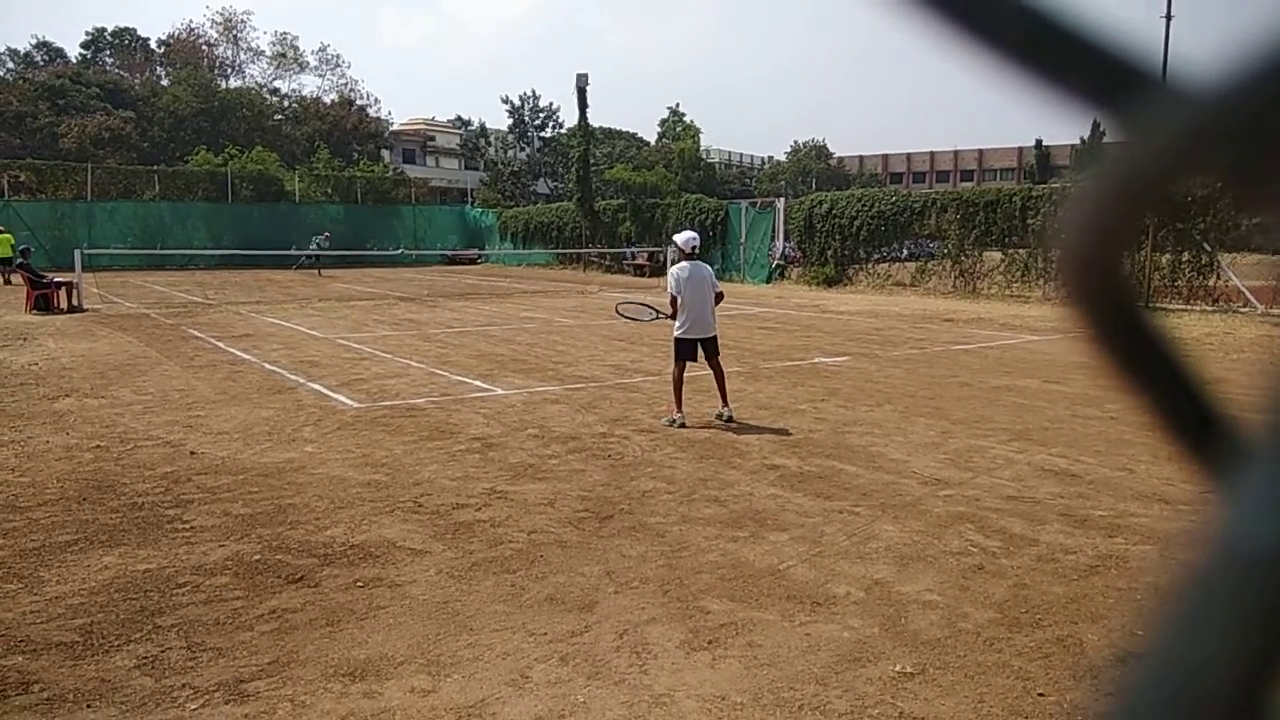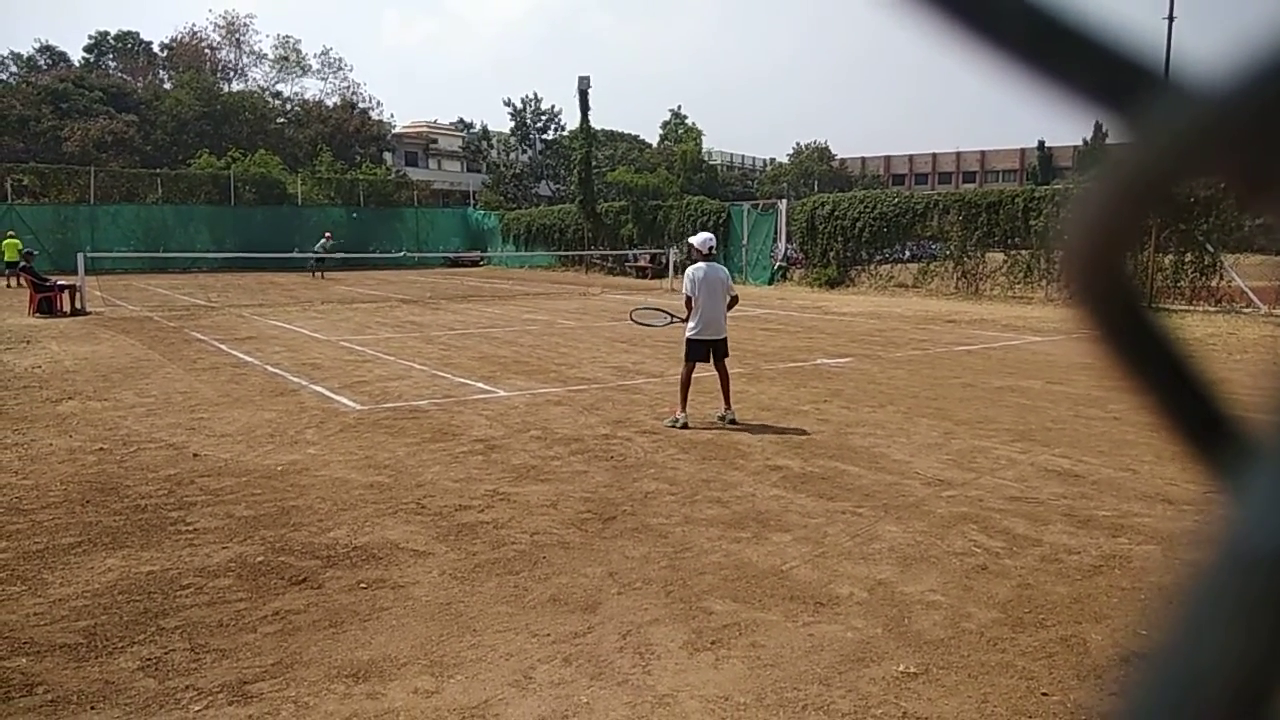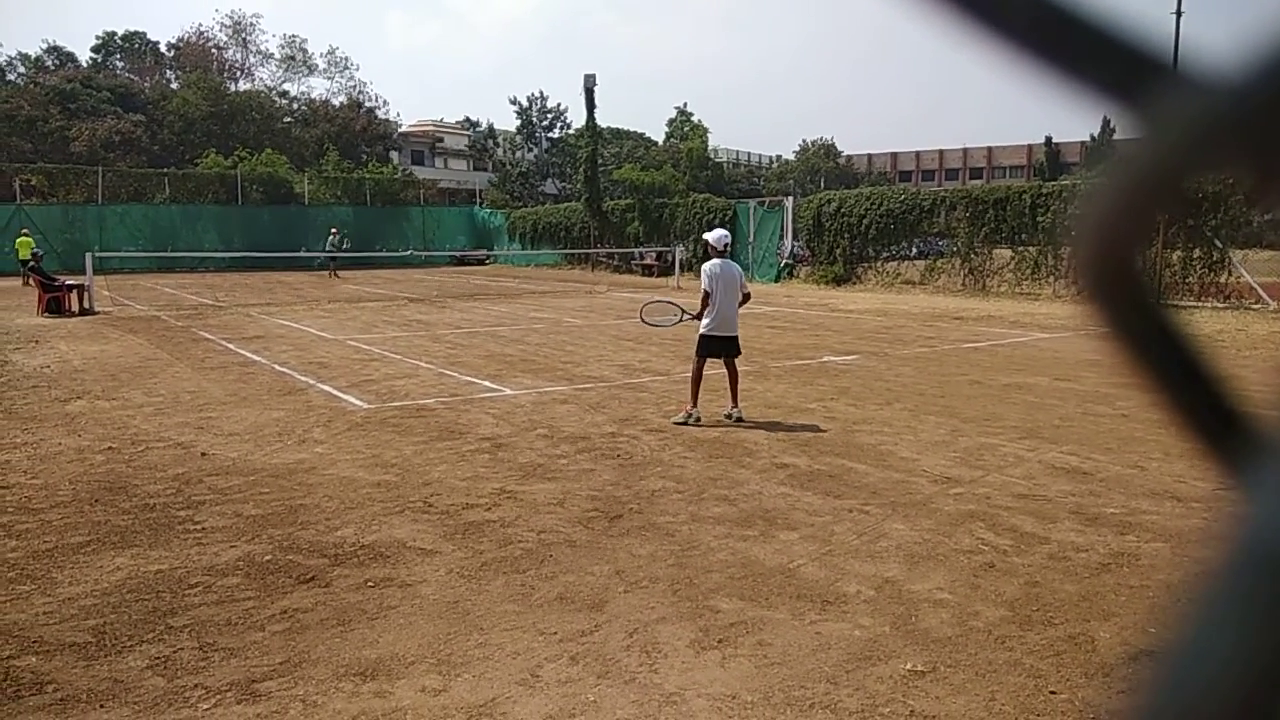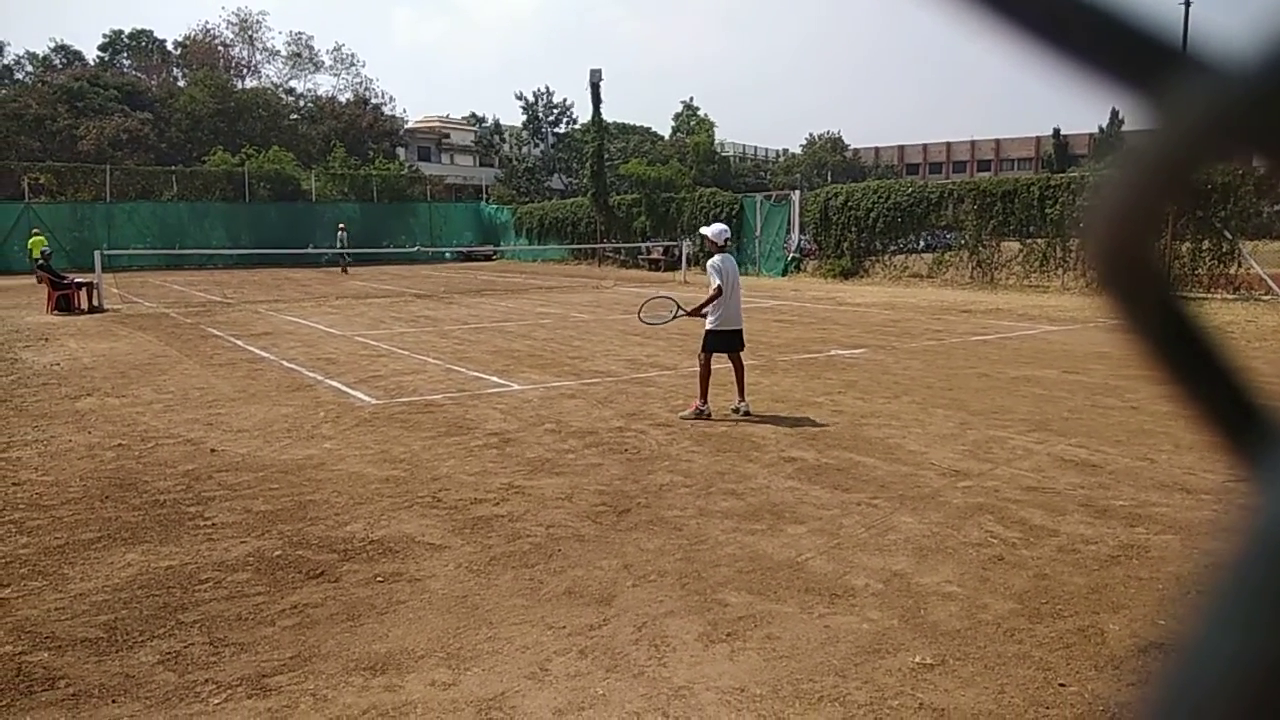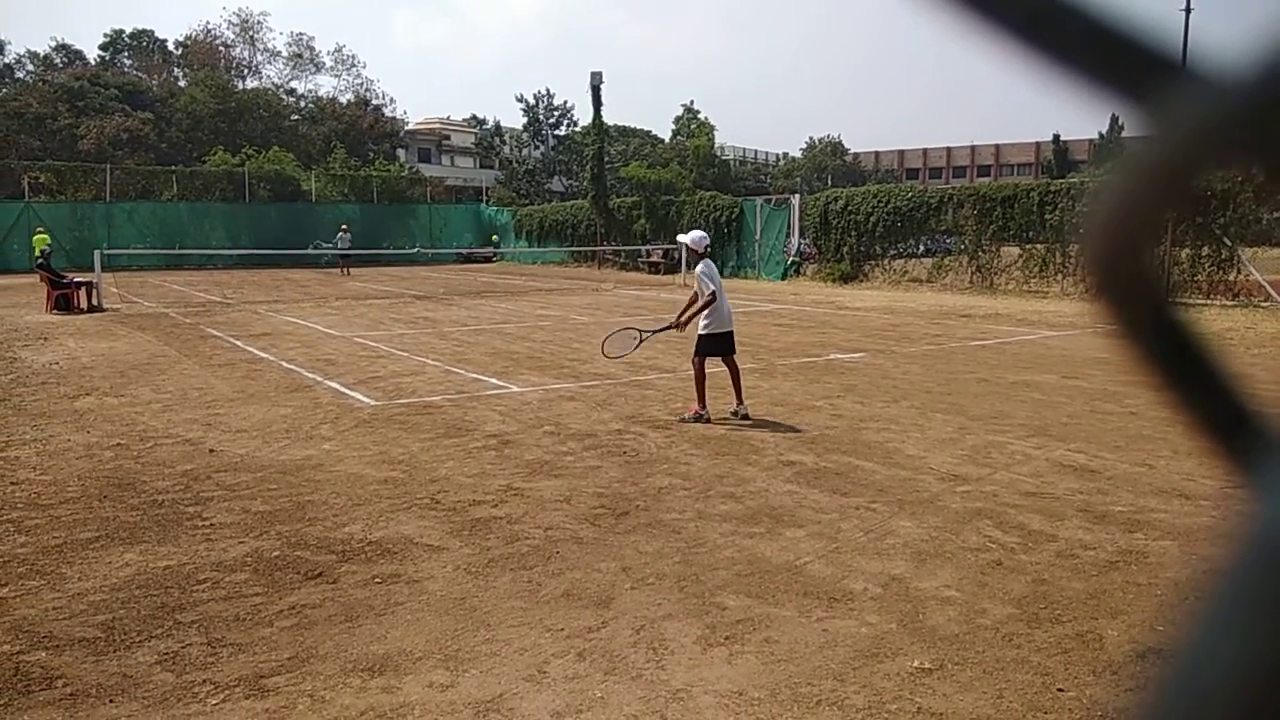
dt=0.3s
person 1, frame 1
left shoulder: (676, 270)
right shoulder: (706, 269)
left elbow: (673, 299)
right elbow: (720, 295)
left wrist: (674, 313)
left hip: (685, 327)
right hip: (707, 325)
left knee: (679, 367)
right knee: (714, 363)
left ankle: (678, 413)
right ankle: (725, 408)
person 1, frame 2
left shoulder: (692, 271)
right shoulder: (723, 271)
left elbow: (688, 301)
right elbow: (734, 298)
left wrist: (690, 315)
left hip: (698, 328)
right hip: (719, 328)
left knee: (688, 367)
right knee: (720, 365)
left ankle: (681, 414)
right ankle: (728, 410)
person 1, frame 3
left shoulder: (708, 267)
right shoulder: (736, 268)
left elbow: (706, 295)
right elbow: (746, 296)
left wrist: (701, 311)
left hip: (711, 324)
right hip: (731, 325)
left knee: (699, 362)
right knee: (730, 363)
left ankle: (692, 408)
right ankle: (735, 408)
person 1, frame 4
left shoulder: (713, 263)
right shoulder: (731, 261)
left elbow: (717, 291)
left wrist: (699, 307)
left hip: (719, 320)
right hip: (735, 319)
left knee: (704, 358)
right knee: (735, 357)
left ankle: (702, 405)
right ankle: (742, 402)
person 1, frame 5
left shoulder: (701, 269)
right shoulder: (707, 265)
left elbow: (711, 297)
right elbow: (696, 295)
left wrist: (689, 318)
right wrist: (679, 316)
left hip: (711, 324)
right hip: (724, 322)
left knee: (698, 361)
right knee: (729, 360)
left ankle: (701, 409)
right ankle: (740, 406)
